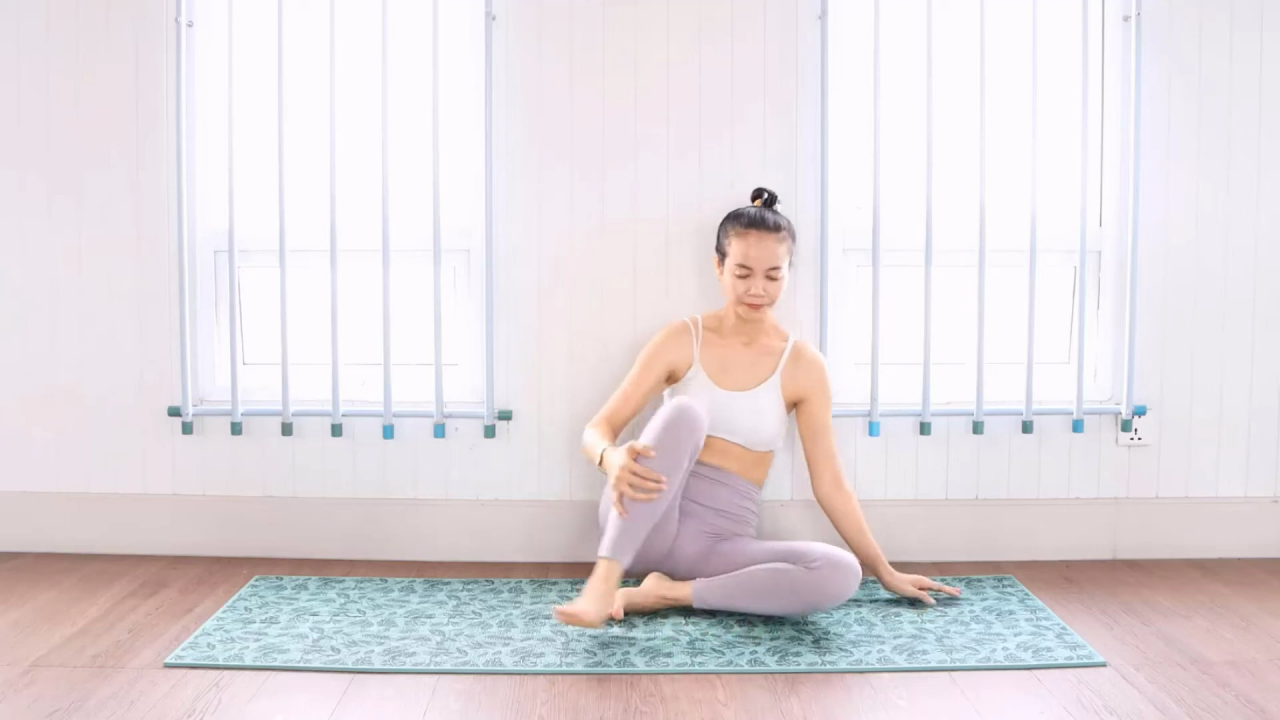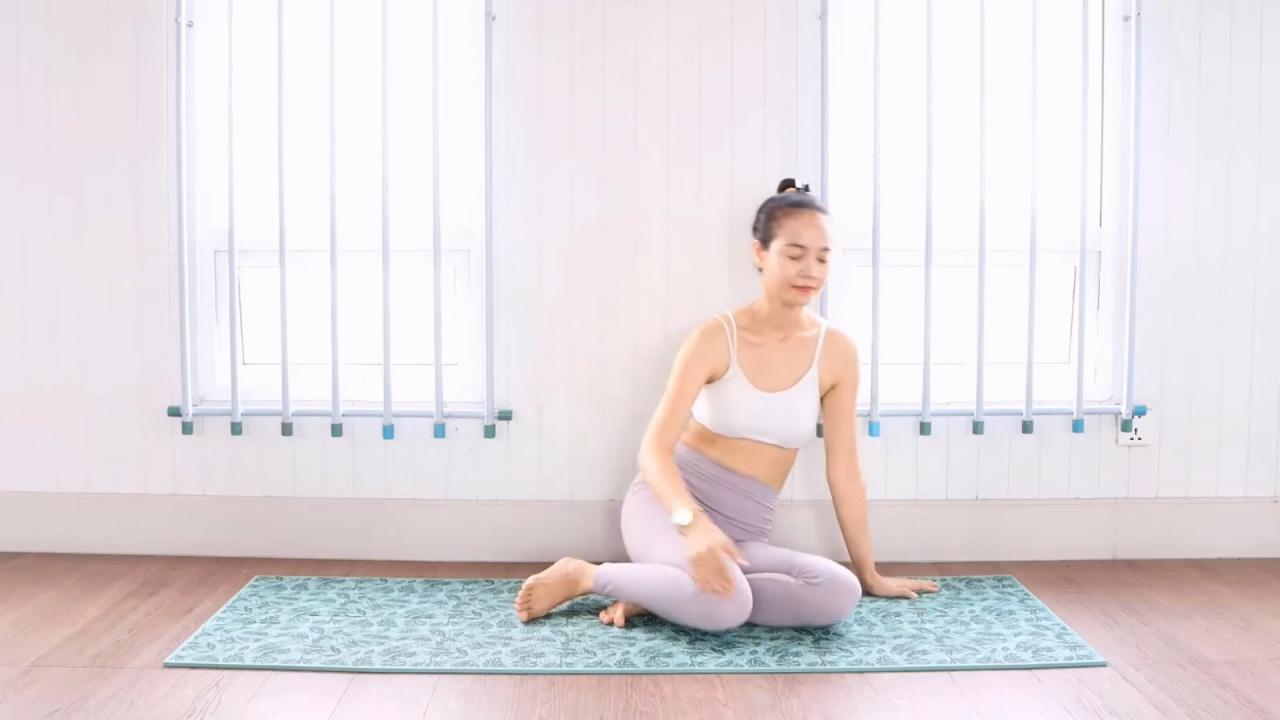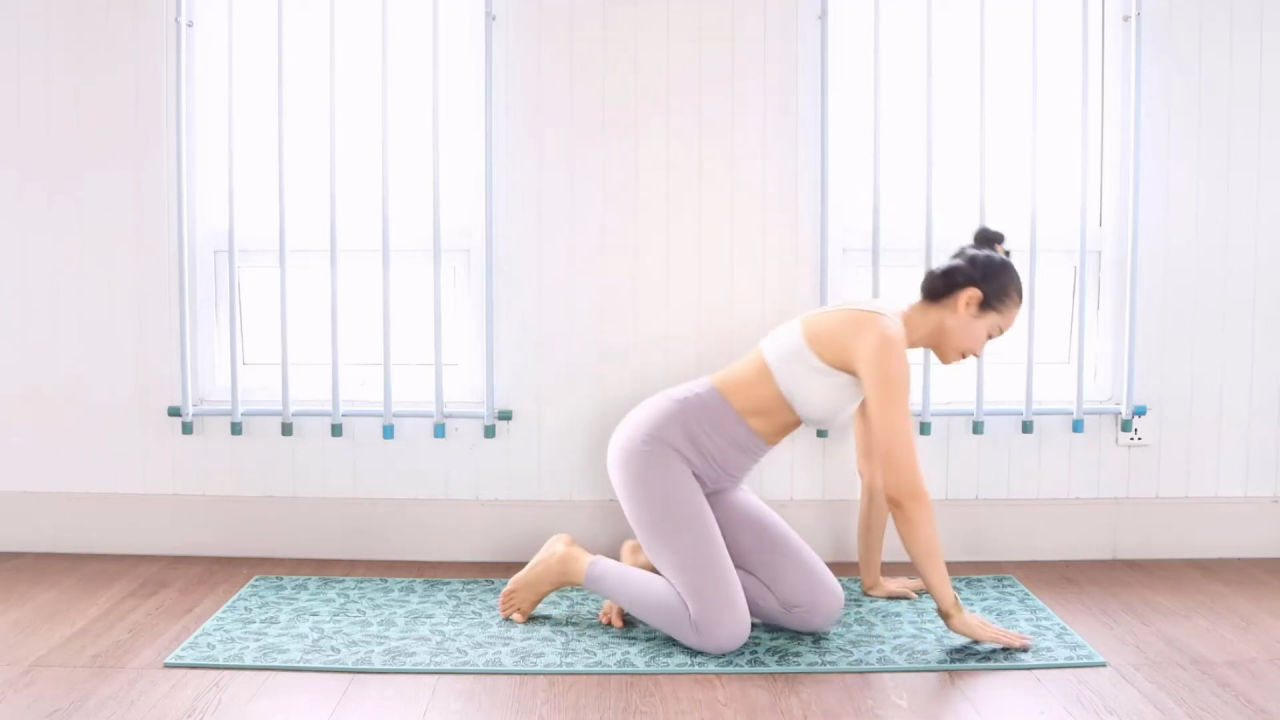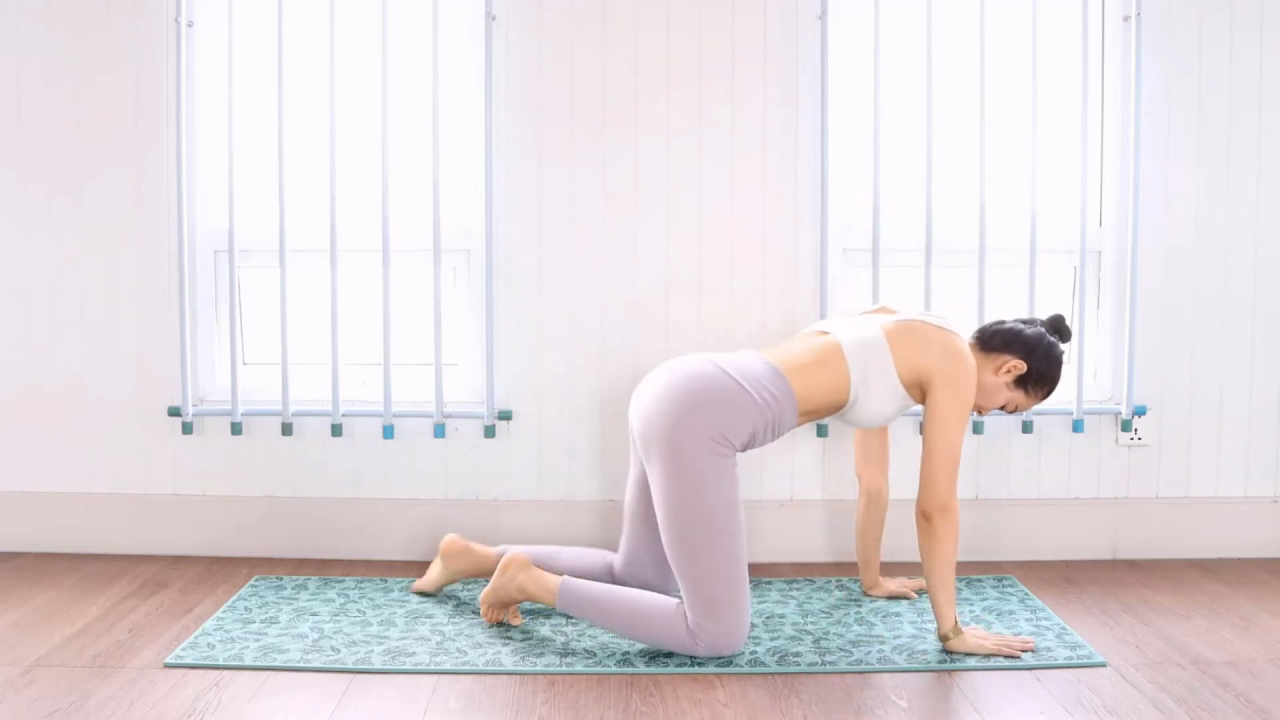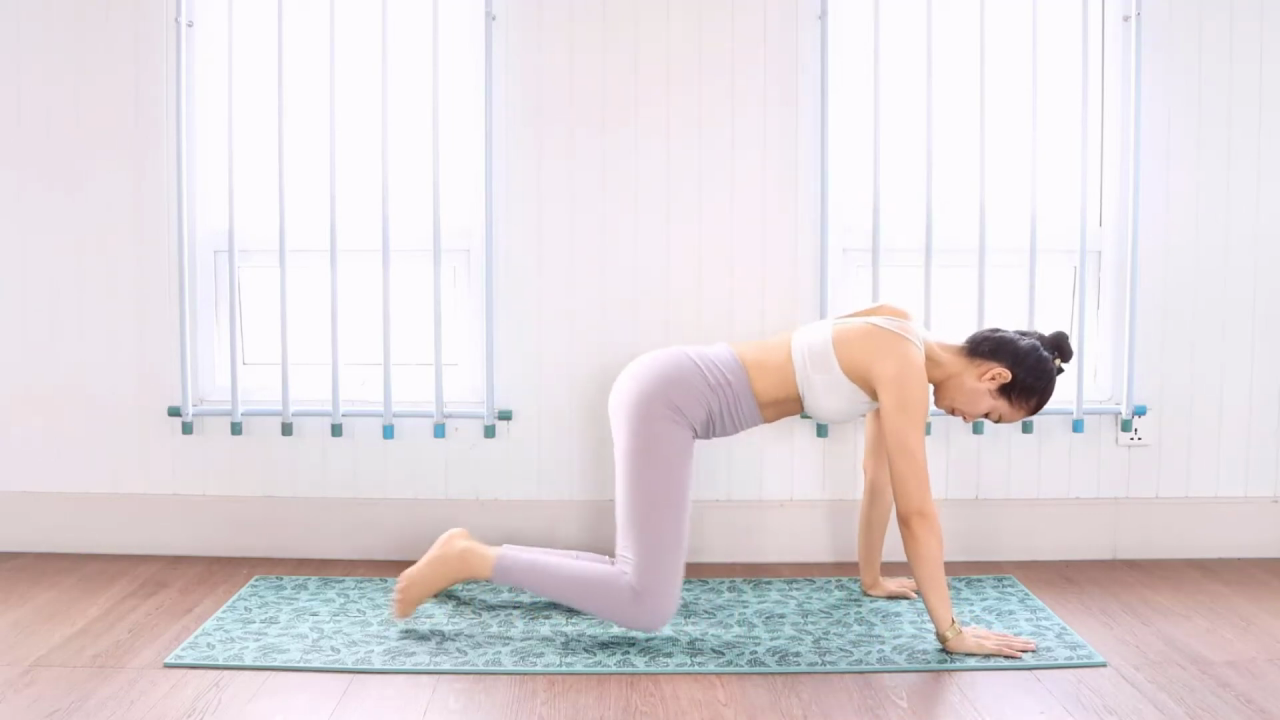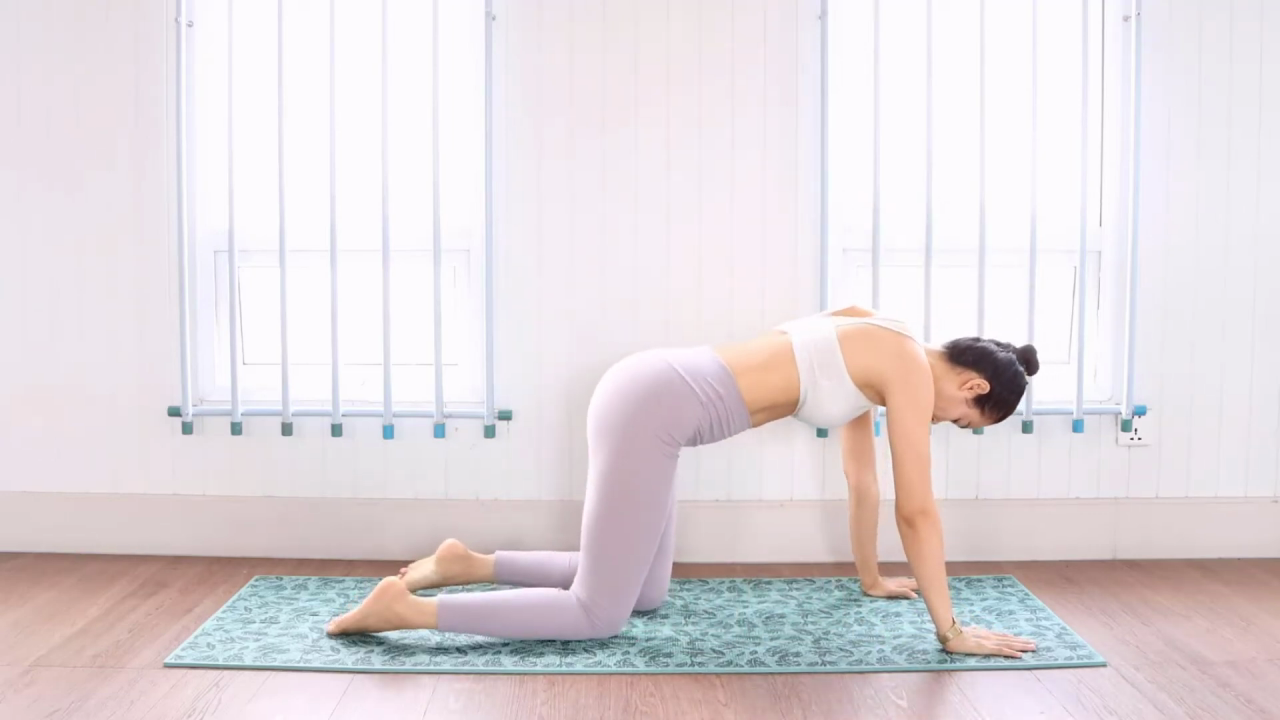
dt=0.7s
person 1, frame 1
left shoulder: (802, 365)
right shoulder: (680, 340)
left elbow: (831, 486)
right elbow: (597, 428)
left wrist: (886, 571)
right wrist: (612, 457)
left hip: (722, 541)
right hip: (663, 514)
left knee: (843, 574)
right knee: (684, 413)
left ankle: (674, 592)
right ankle: (605, 583)
person 1, frame 2
left shoulder: (836, 352)
right shoulder: (715, 338)
left elbow: (844, 472)
right elbow: (655, 448)
left wrist: (868, 574)
right wrist: (694, 524)
left hip: (743, 535)
right hip: (671, 508)
left knee: (839, 593)
right knee: (724, 603)
left ankle: (666, 588)
right ankle: (584, 575)
person 1, frame 3
left shoulder: (878, 345)
right shoulder: (881, 338)
left elbow: (876, 477)
right elbow: (904, 491)
left wrist: (872, 577)
right wrist: (953, 611)
left hip: (711, 472)
right hip: (658, 444)
left knee: (822, 609)
right knee: (722, 633)
left ankle: (654, 563)
right ankle: (572, 563)
person 1, frame 4
left shoulder: (897, 345)
right shoulder: (953, 361)
left elbow: (872, 478)
right elbow: (936, 508)
left wrist: (872, 579)
right wrist: (951, 629)
left hip: (677, 391)
right hip: (696, 419)
left knee: (639, 575)
right knee: (718, 636)
left ankle: (472, 556)
right ankle: (529, 582)
person 1, frame 5
left shoulder: (904, 352)
right shoulder: (902, 363)
left elbow: (881, 477)
right elbow: (916, 508)
left wrist: (871, 577)
right wrist: (951, 629)
left hip: (670, 397)
right hip: (662, 396)
left knee: (643, 584)
right knee: (647, 607)
left ankle: (486, 554)
right ankle: (467, 559)
person 1, frame 6
left shoulder: (872, 352)
right shoulder: (911, 368)
left elbow: (861, 478)
right elbow: (917, 511)
left wrist: (871, 578)
right wrist: (951, 629)
left hip: (645, 390)
right hip: (652, 411)
left knee: (646, 592)
right knee: (599, 617)
left ankle: (468, 565)
right ankle: (404, 609)
